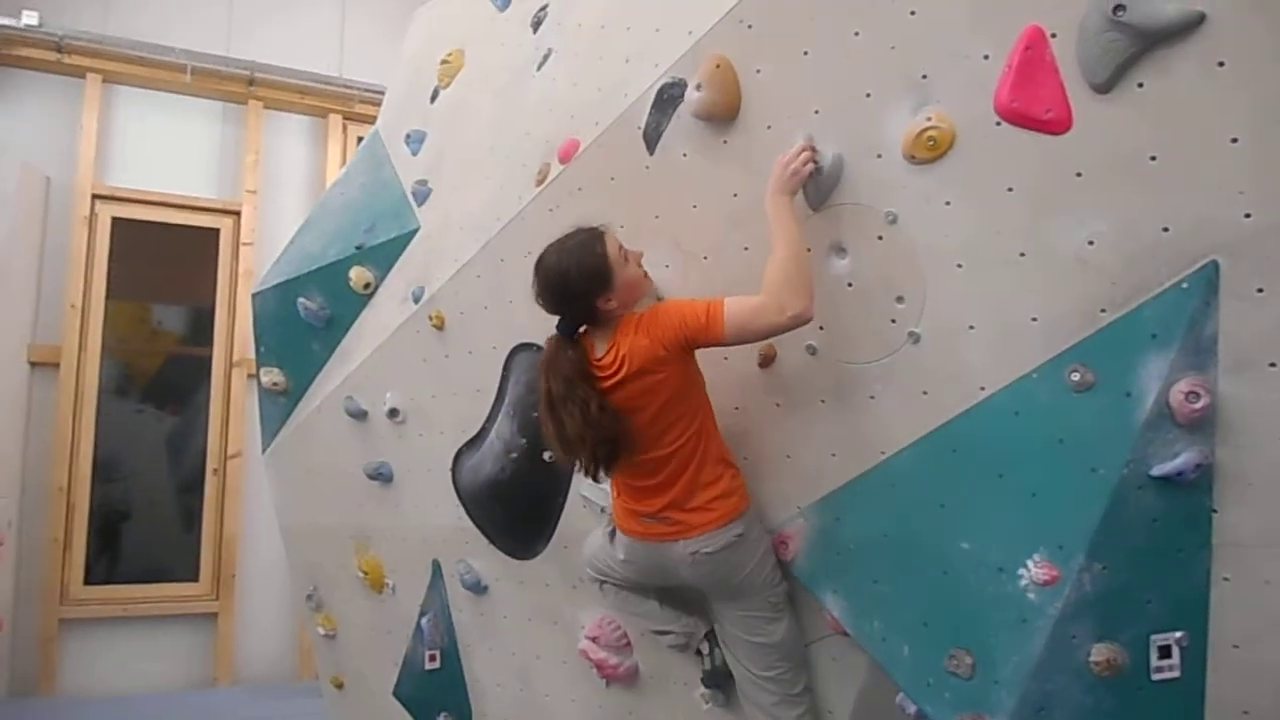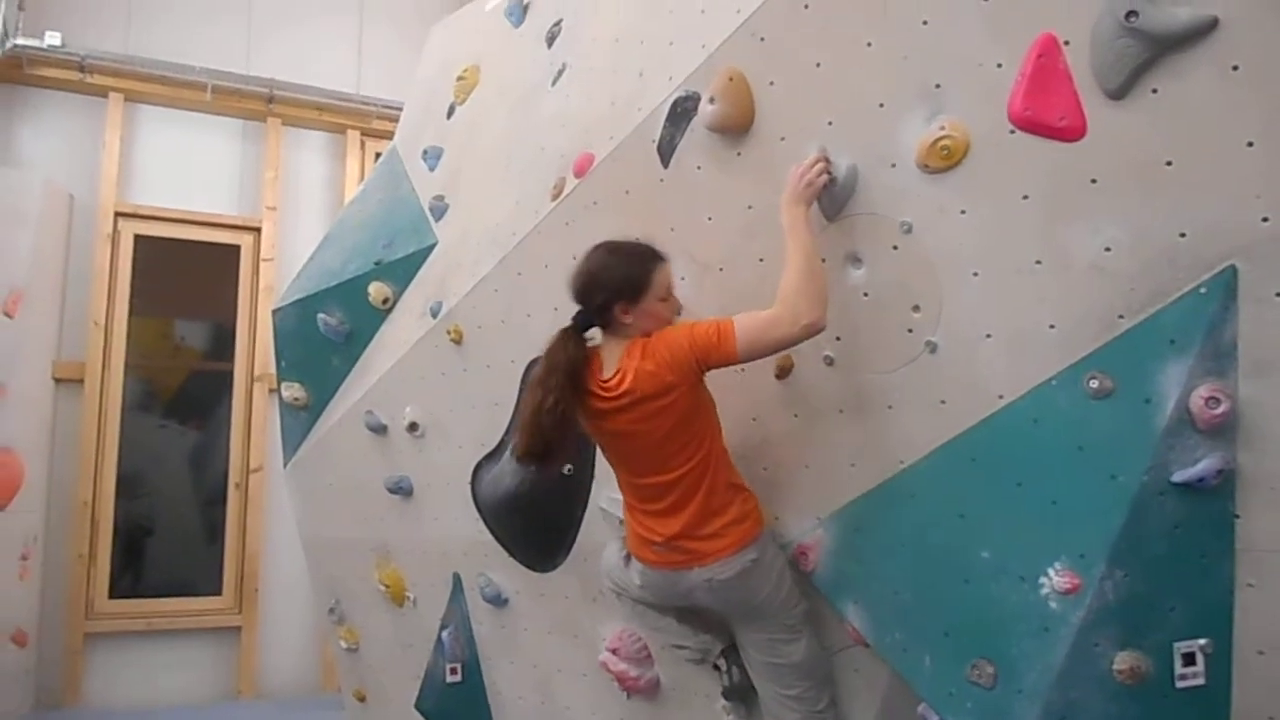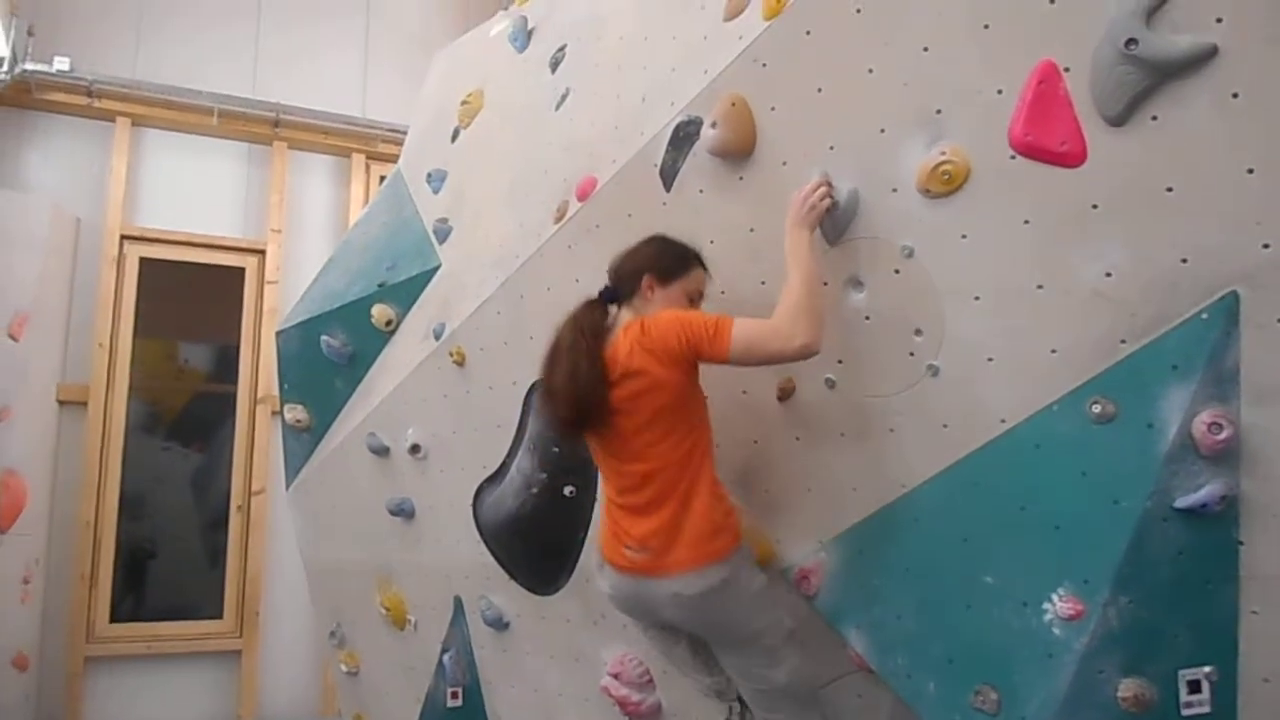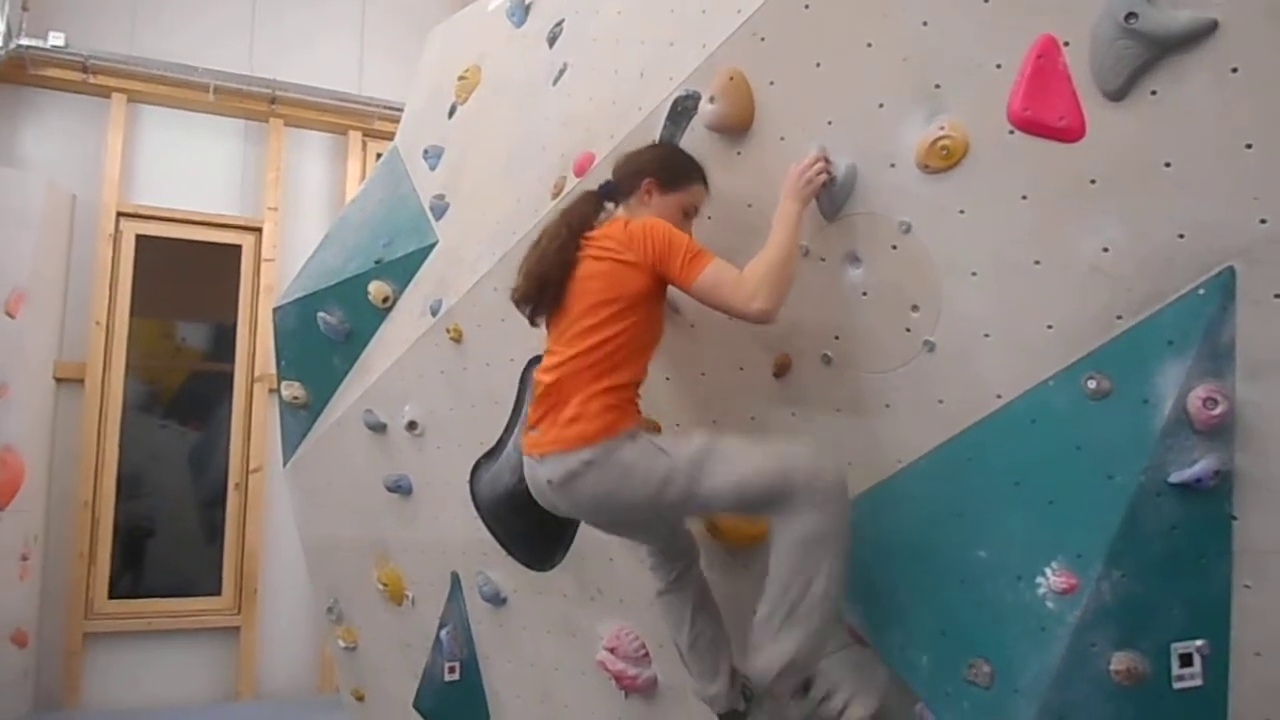
dt=0.5s
person 1, frame 1
left shoulder: (568, 359)
right shoulder: (661, 330)
right elbow: (790, 308)
right wrist: (780, 198)
left hip: (641, 549)
right hip: (723, 540)
left knee: (598, 556)
left ankle: (697, 638)
person 1, frame 2
left shoulder: (578, 378)
right shoulder: (671, 354)
right elbow: (803, 317)
right wrist: (794, 210)
left hip: (658, 573)
right hip: (737, 562)
left knee: (616, 566)
left ankle: (717, 652)
person 1, frame 3
left shoulder: (587, 355)
right shoulder: (669, 331)
right elbow: (799, 338)
right wrist: (798, 233)
left hip: (623, 578)
right hip: (706, 576)
person 1, frame 4
left shoulder: (578, 245)
right shoulder: (648, 236)
right elbow: (757, 300)
right wrist: (792, 203)
left hip: (545, 465)
right hip: (598, 459)
left knee: (671, 549)
right knee: (815, 482)
right ankle: (782, 673)
